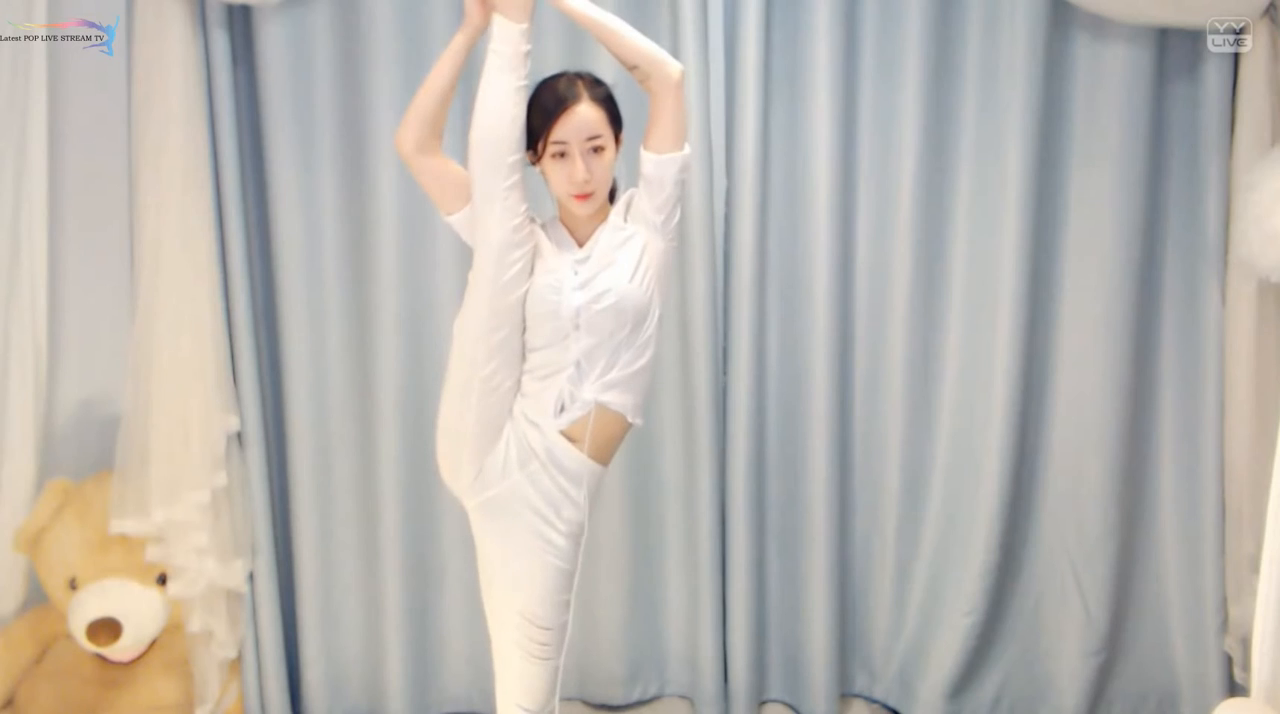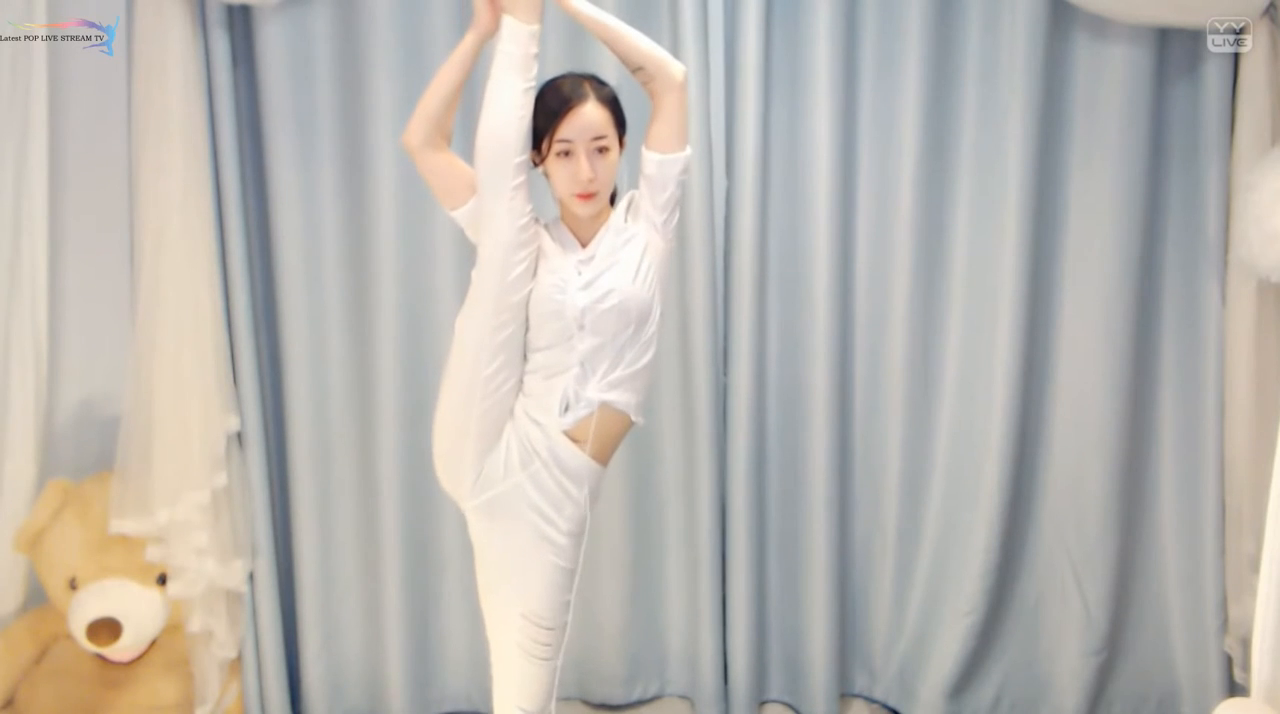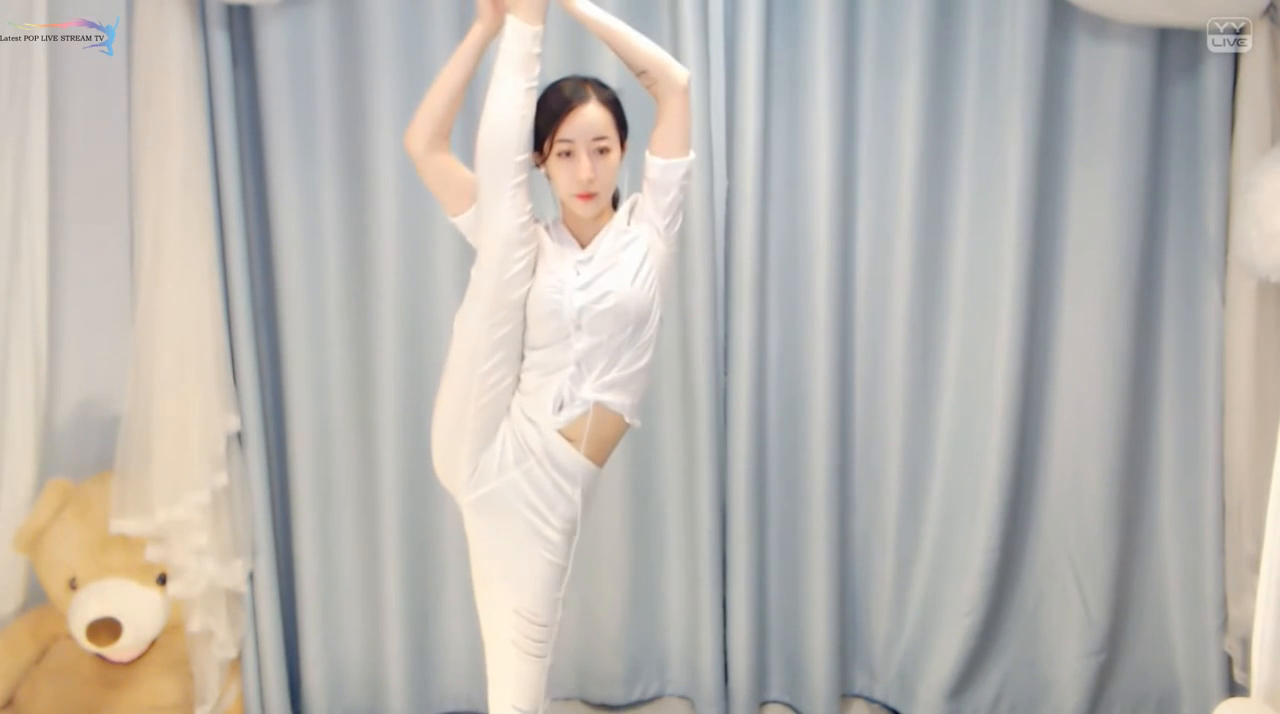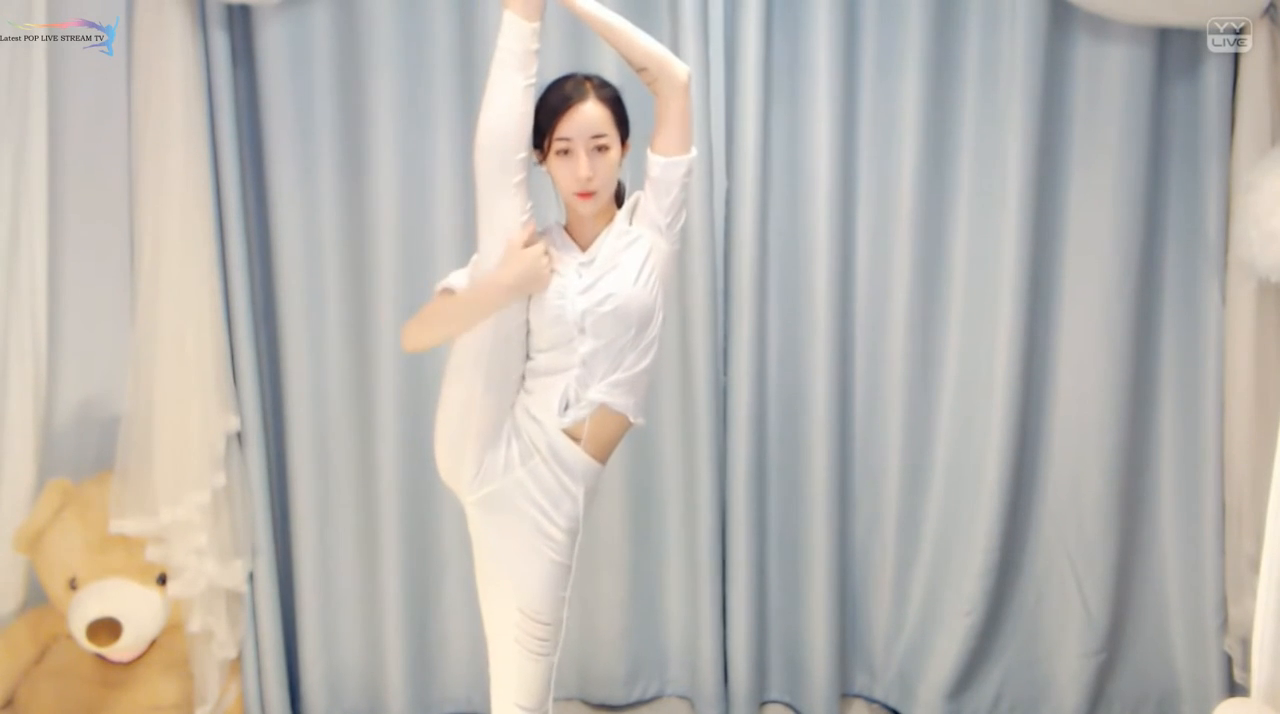
dt=1s
person 1, frame 1
left shoulder: (646, 225)
right shoulder: (524, 244)
left elbow: (666, 76)
right elbow: (416, 145)
left hip: (554, 482)
right hip: (495, 453)
person 1, frame 2
left shoulder: (647, 224)
right shoulder: (526, 244)
left elbow: (669, 78)
right elbow: (422, 141)
left hip: (554, 483)
right hip: (492, 453)
person 1, frame 3
left shoulder: (647, 228)
right shoulder: (525, 247)
left elbow: (672, 82)
right elbow: (422, 147)
left hip: (548, 483)
right hip: (486, 449)
person 1, frame 4
left shoulder: (651, 226)
right shoulder: (528, 250)
left elbow: (672, 78)
right elbow: (413, 336)
right wrist: (502, 287)
left hip: (551, 482)
right hip: (492, 452)
